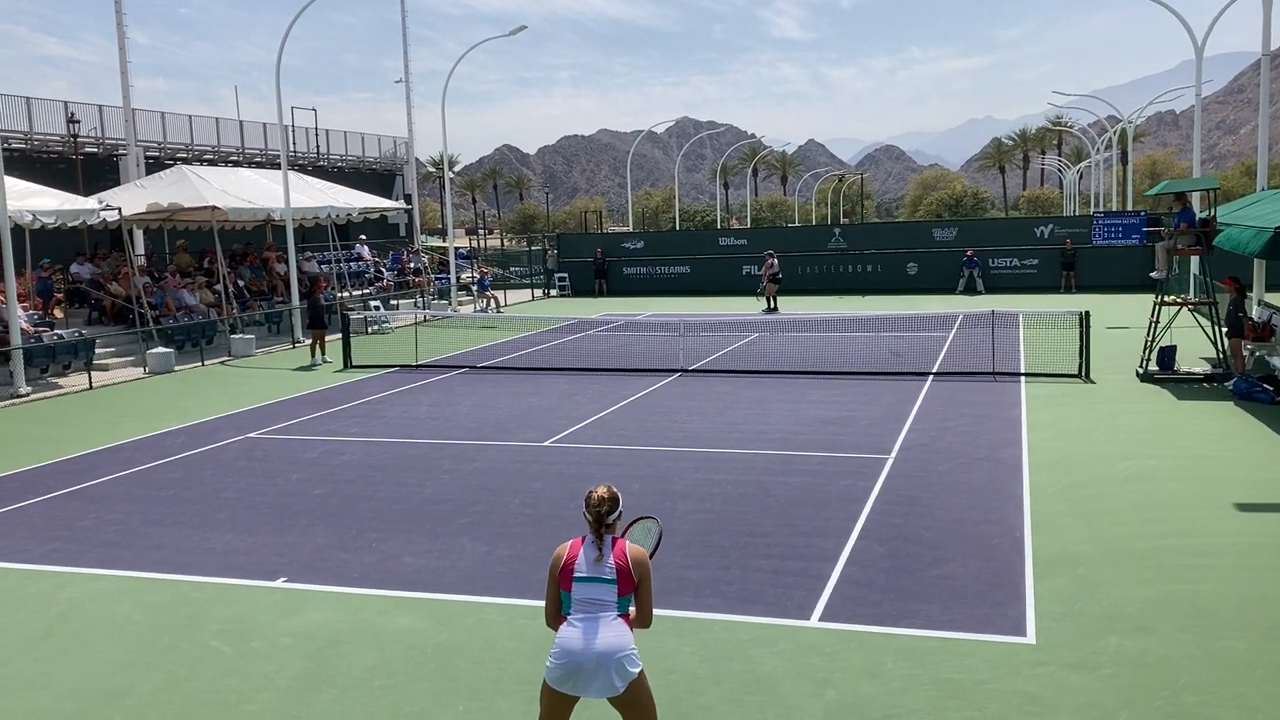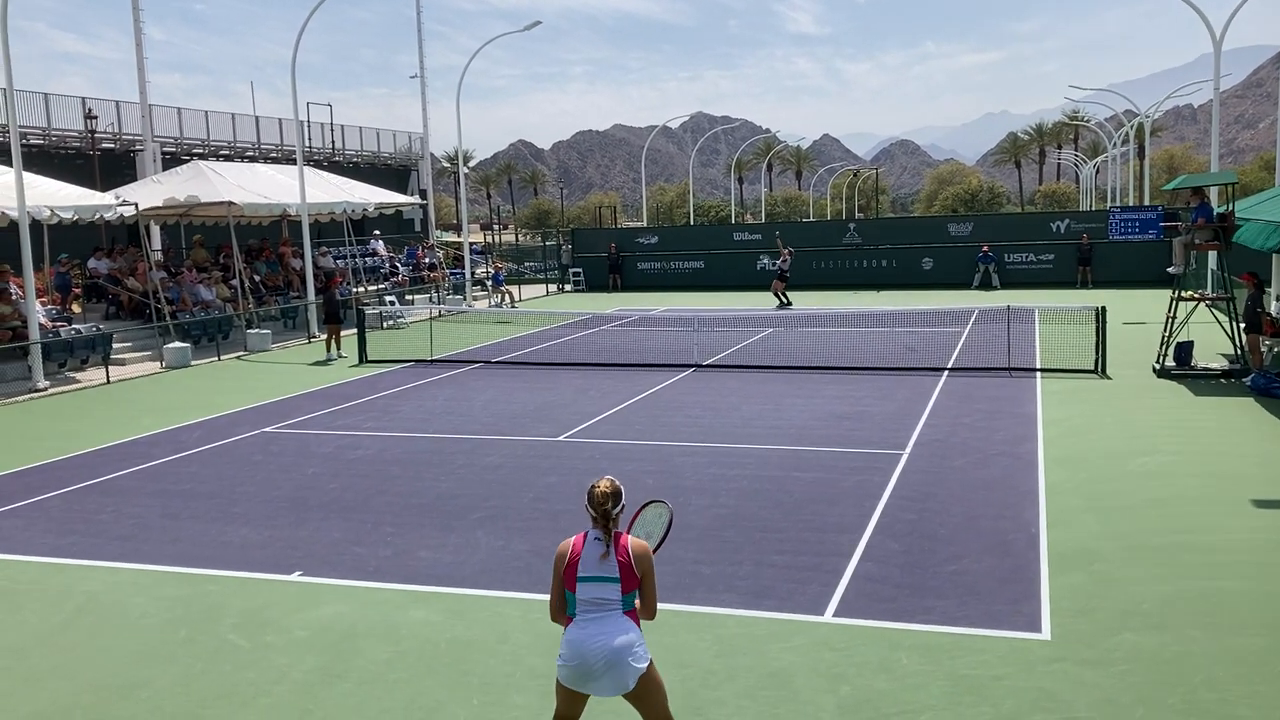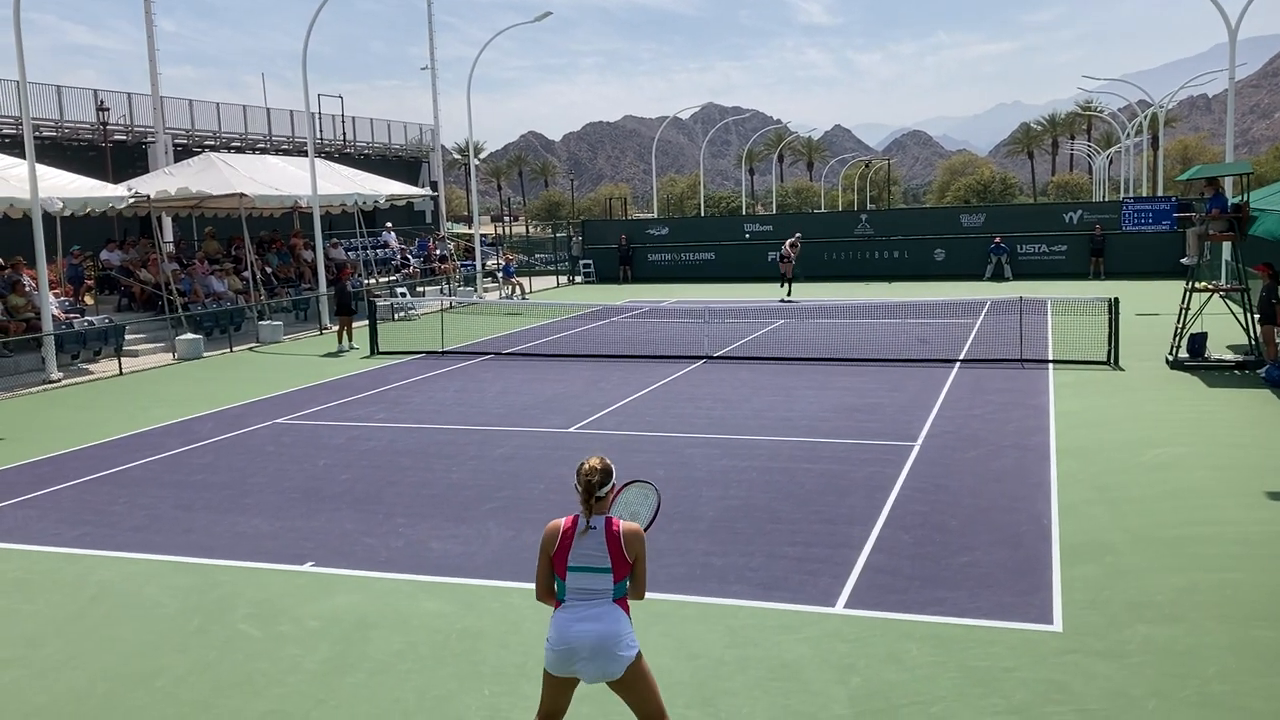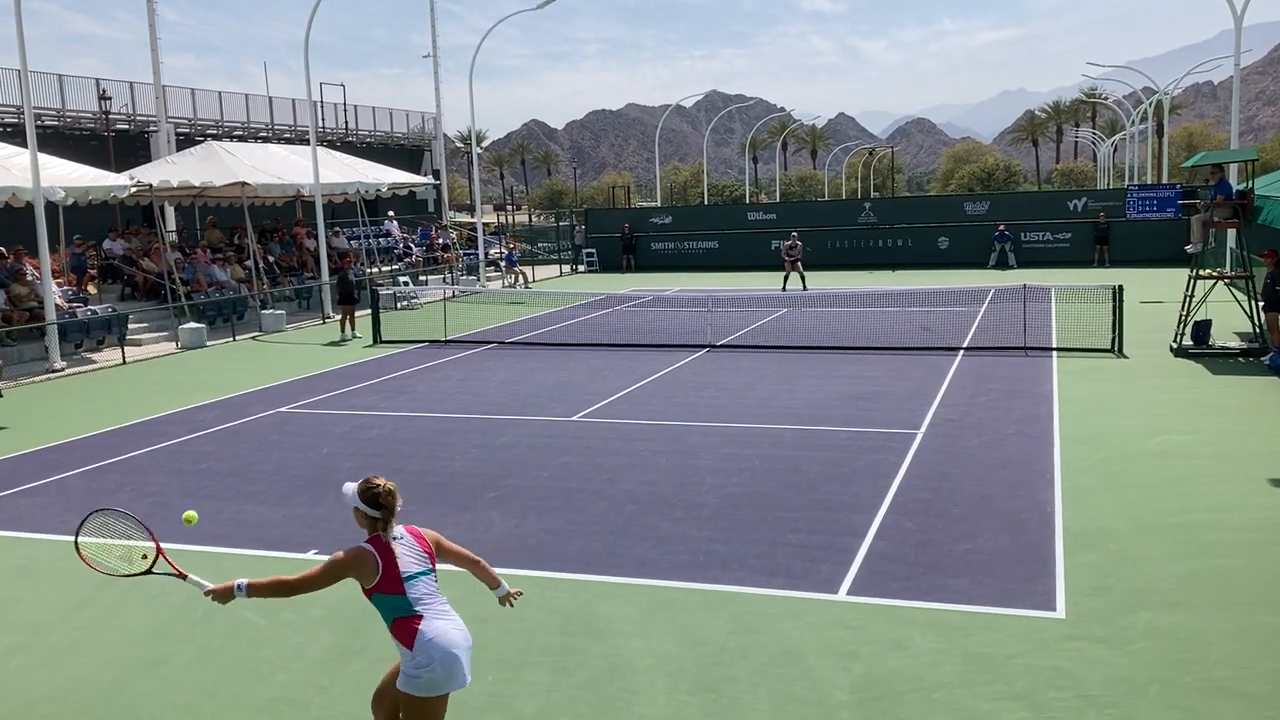
dt=0.7s
person 1, frame 1
left shoulder: (563, 553)
right shoulder: (636, 556)
left elbow: (551, 619)
right elbow: (644, 619)
left hip: (567, 652)
right hip: (616, 653)
person 1, frame 2
left shoulder: (566, 550)
right shoulder: (639, 550)
left elbow: (556, 614)
right elbow: (649, 612)
left hip: (576, 650)
right hip: (625, 649)
person 1, frame 3
left shoulder: (554, 531)
right shoulder: (631, 534)
left elbow: (542, 594)
right elbow: (638, 592)
left hip: (565, 638)
right hip: (614, 638)
person 1, frame 4
left shoulder: (362, 556)
right shoulder: (420, 536)
left elbow: (295, 585)
right elbow: (474, 562)
left wrist: (239, 588)
right wrist: (502, 590)
left hip: (430, 653)
right hip: (455, 637)
